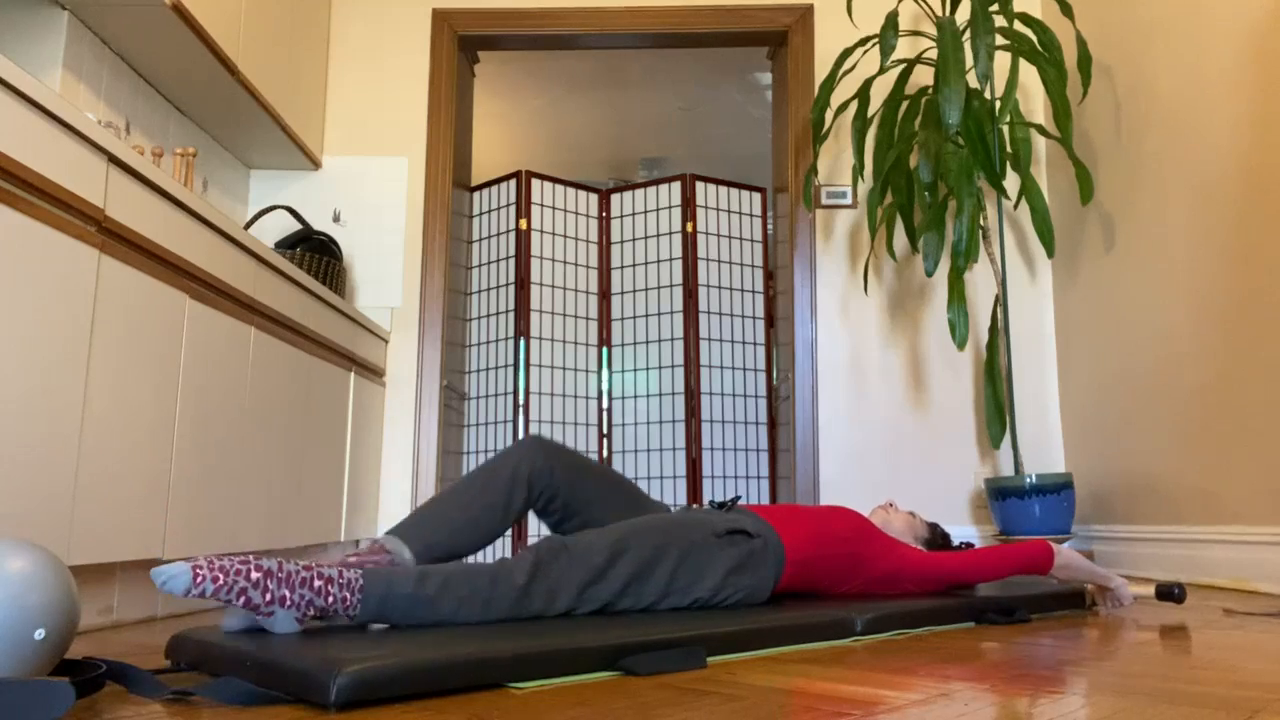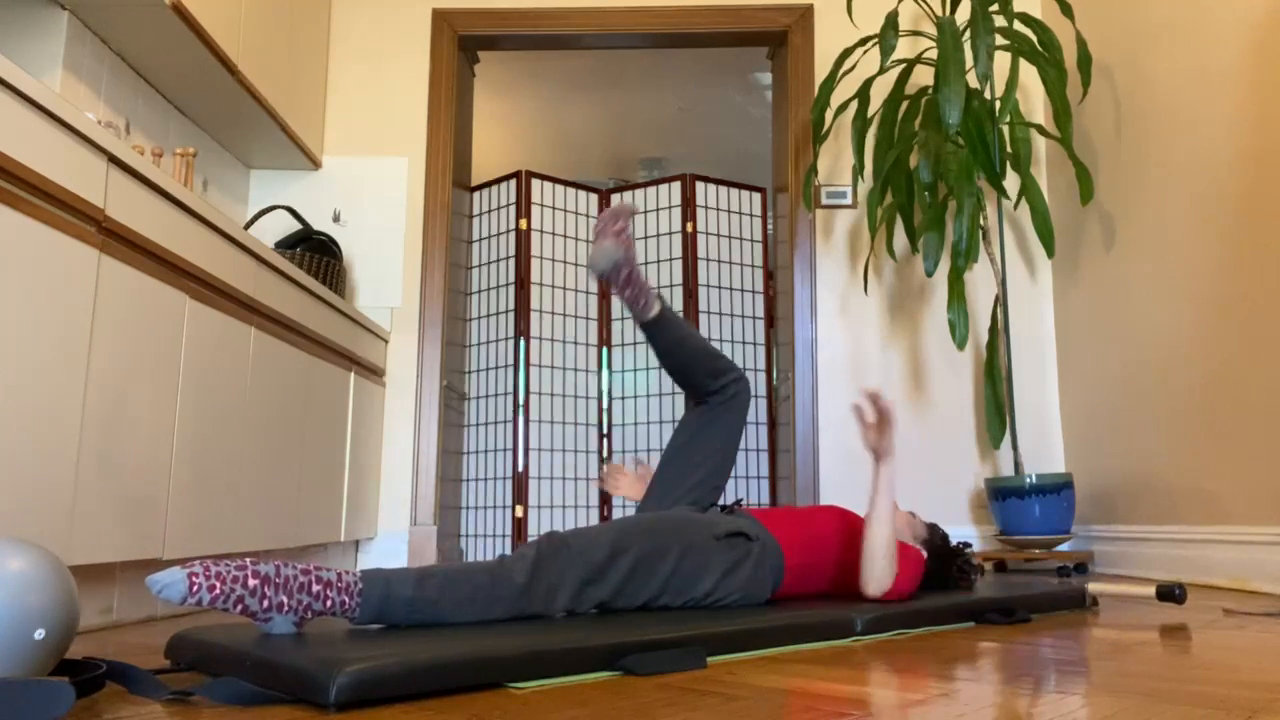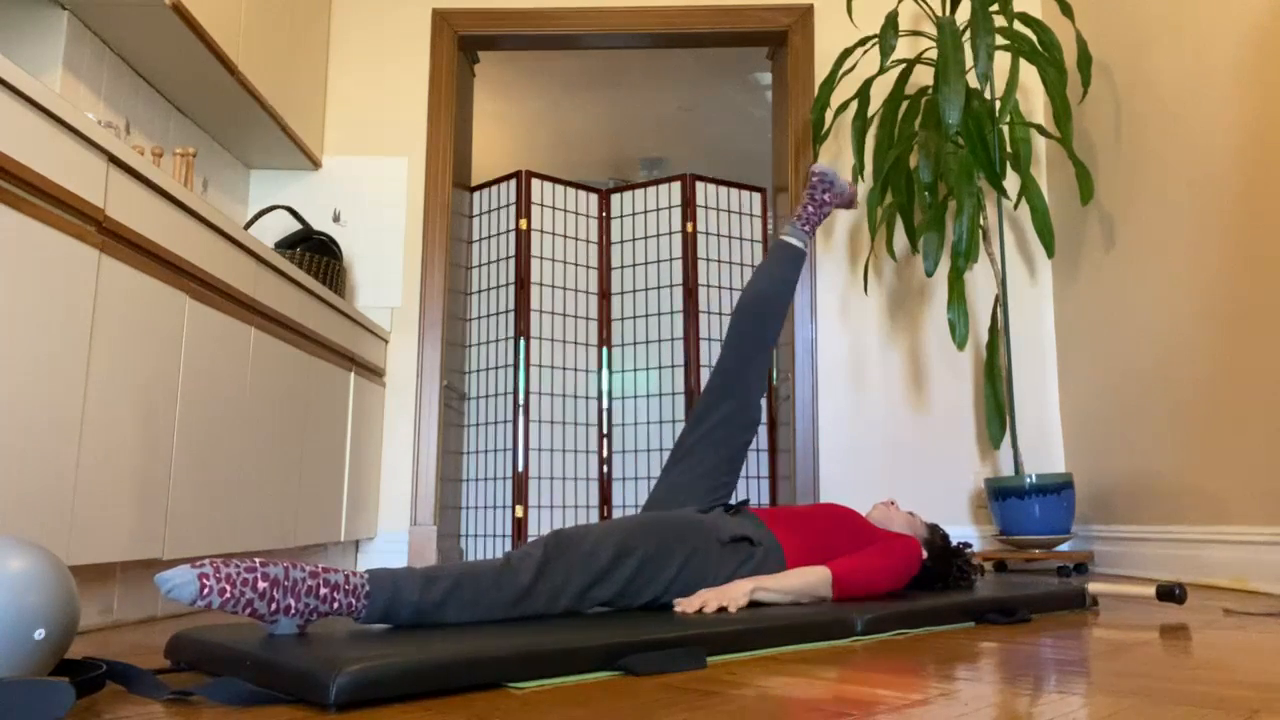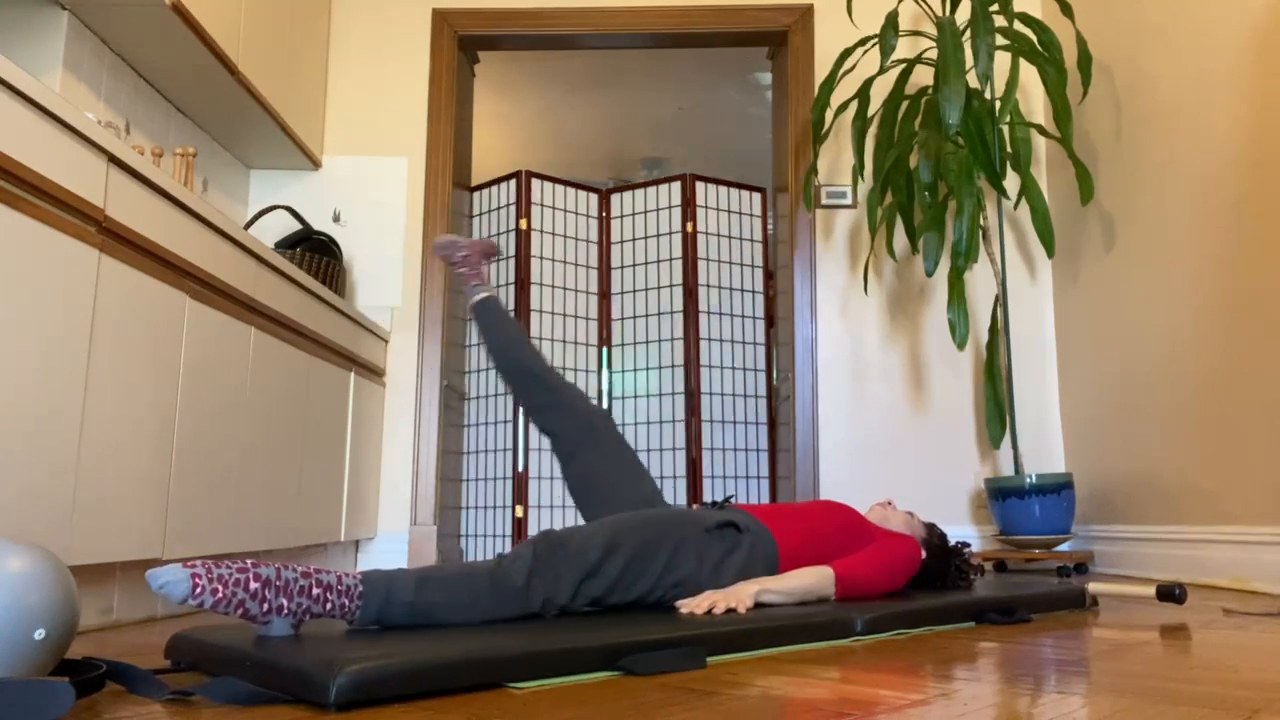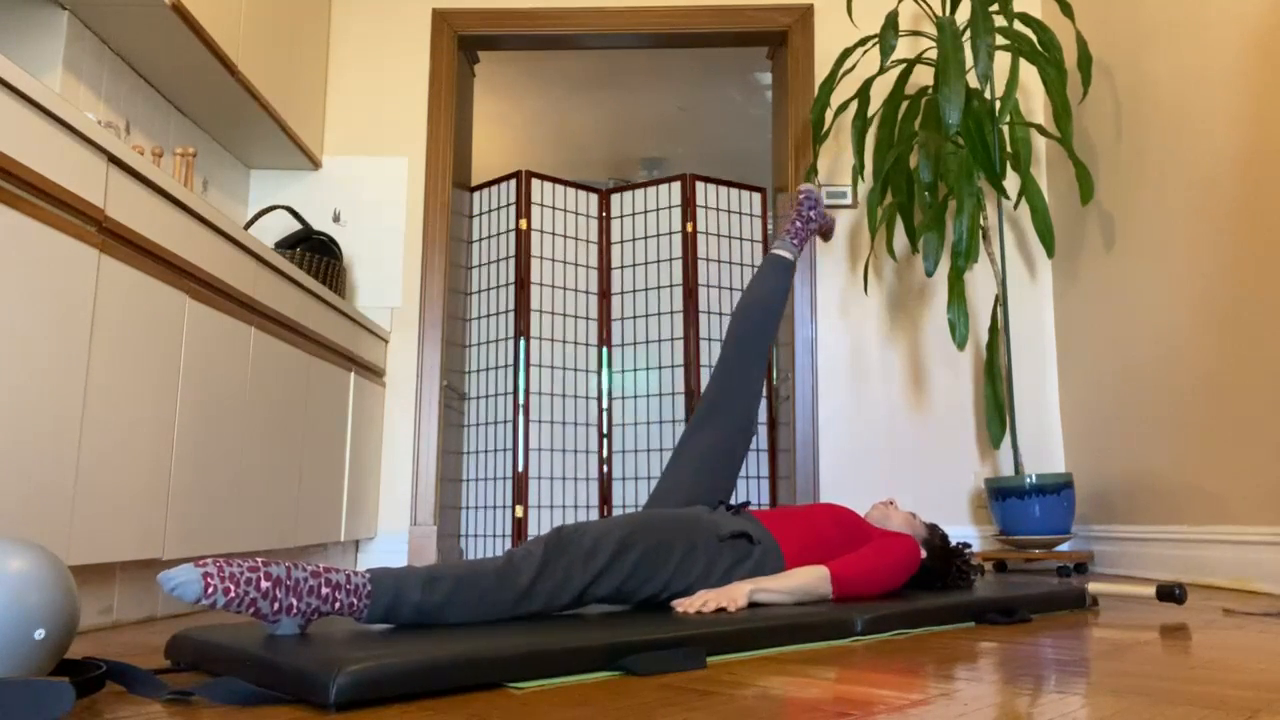
dt=1s
person 1, frame 1
left shoulder: (904, 563)
right shoulder: (852, 530)
left elbow: (1000, 556)
left wrist: (1084, 567)
left hip: (730, 559)
right hip: (696, 532)
left knee: (522, 586)
right knee: (533, 459)
left ankle: (307, 590)
right ankle: (372, 562)
person 1, frame 2
left shoulder: (898, 566)
right shoulder: (845, 529)
left elbow: (874, 581)
left wrist: (885, 463)
right wrist: (643, 491)
left hip: (735, 558)
right hip: (700, 535)
left knee: (538, 578)
right knee: (724, 389)
left ankle: (312, 593)
right ankle: (630, 279)
person 1, frame 3
left shoulder: (895, 557)
right shoulder: (859, 534)
left elbow: (836, 580)
left wrist: (755, 587)
left hip: (730, 554)
right hip: (701, 527)
left knee: (541, 576)
right knee: (739, 378)
left ankle: (324, 591)
person 1, frame 4
left shoulder: (896, 555)
right shoulder: (852, 529)
left elbow: (840, 579)
left wrist: (758, 587)
left hip: (723, 553)
right hip: (701, 530)
left knee: (541, 573)
right knee: (571, 416)
left ankle: (304, 593)
person 1, frame 5
left shoulder: (894, 555)
right shoulder: (852, 530)
left elbow: (836, 578)
left wrist: (753, 587)
left hip: (728, 553)
right hip: (697, 525)
left knee: (555, 567)
left ankle: (318, 591)
